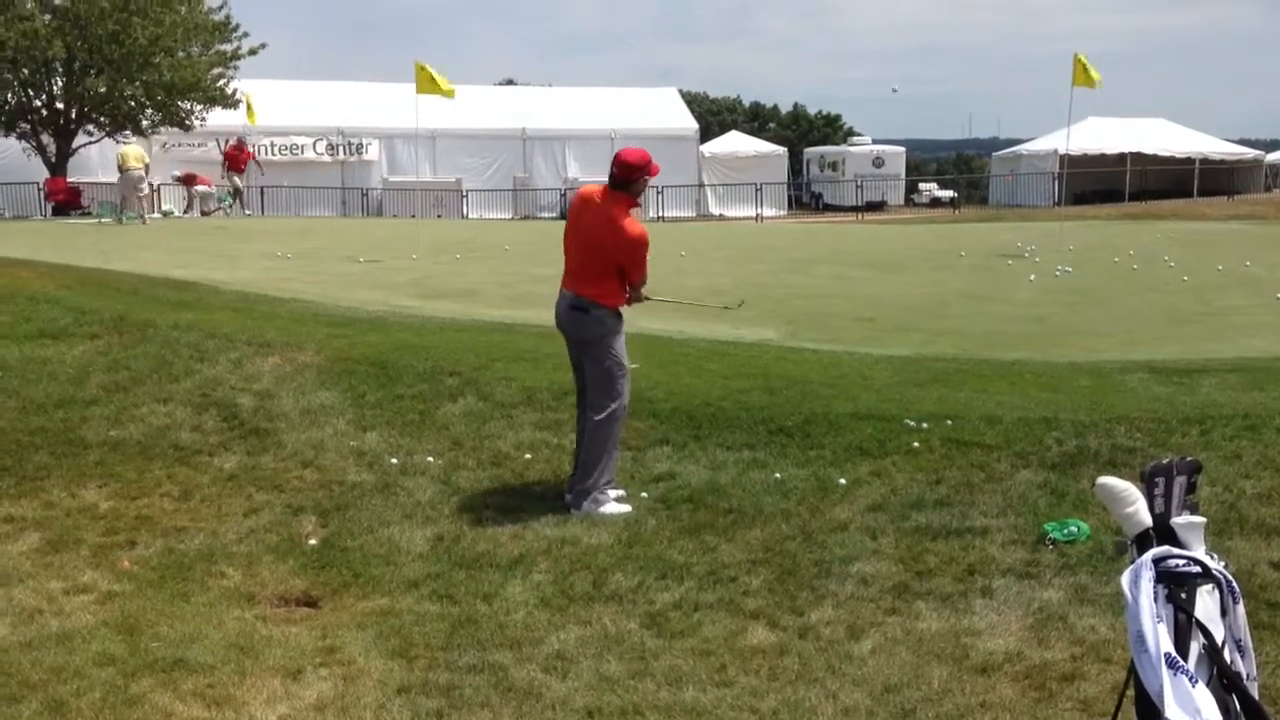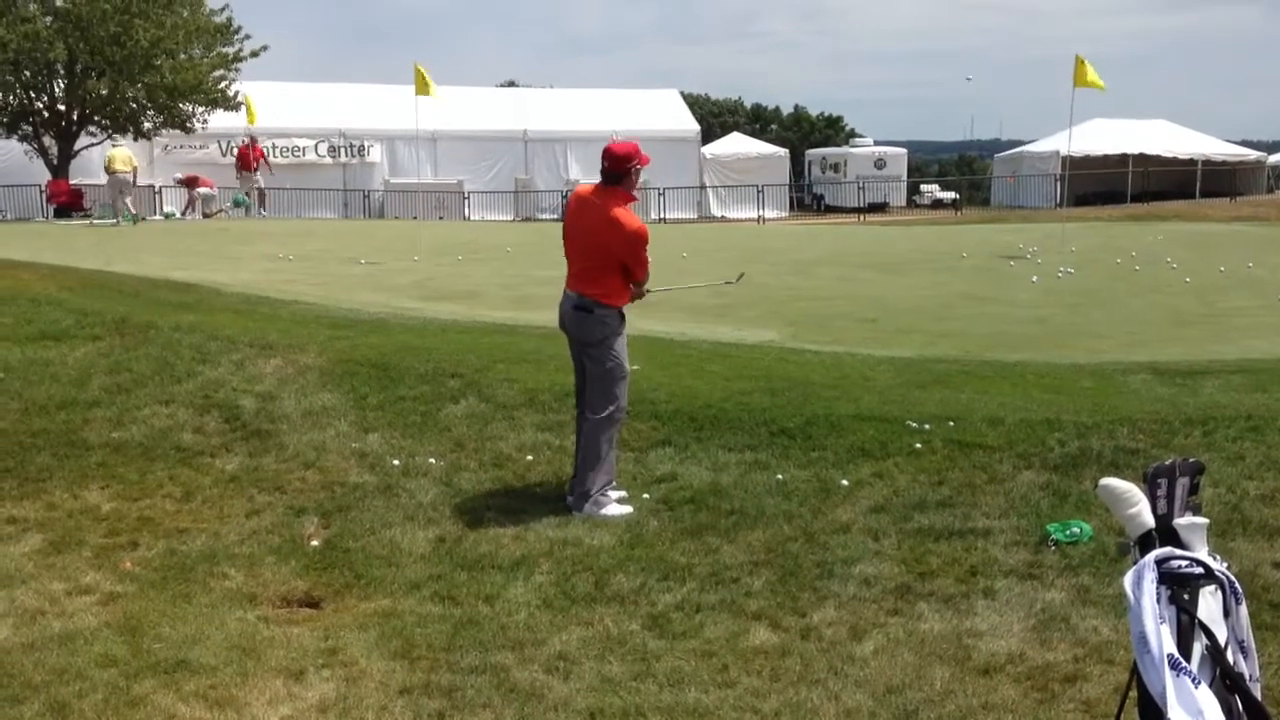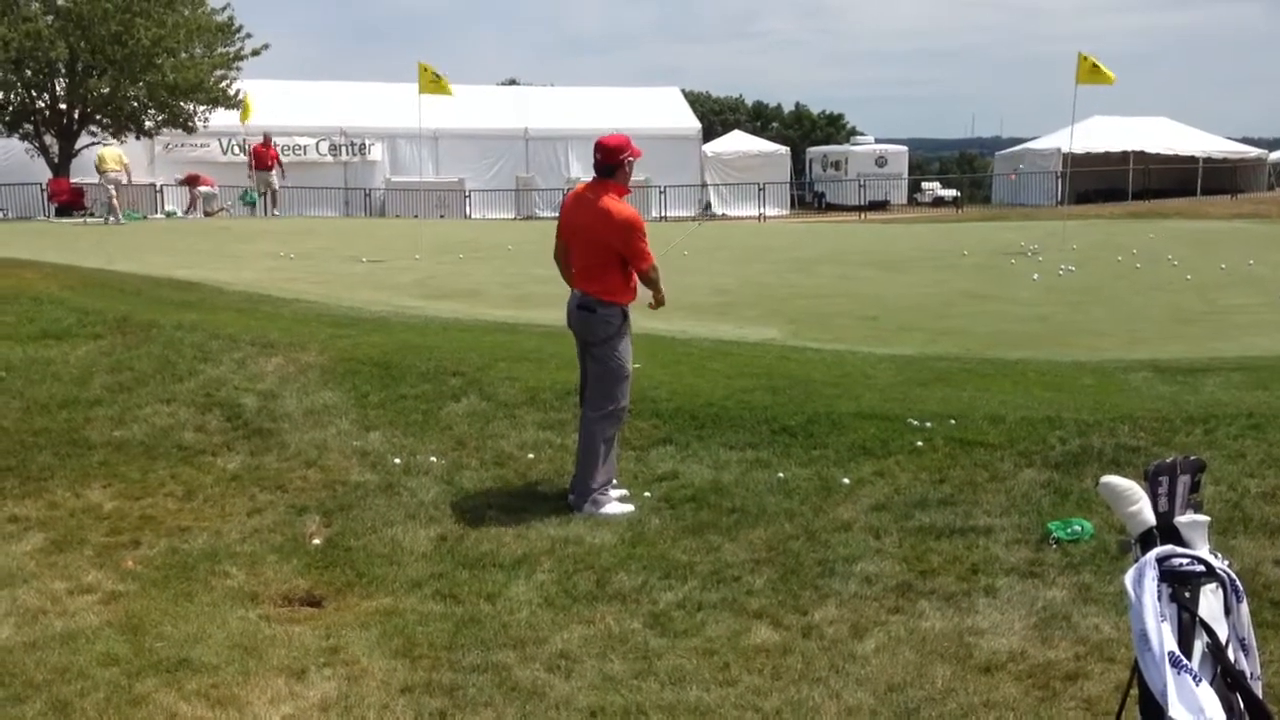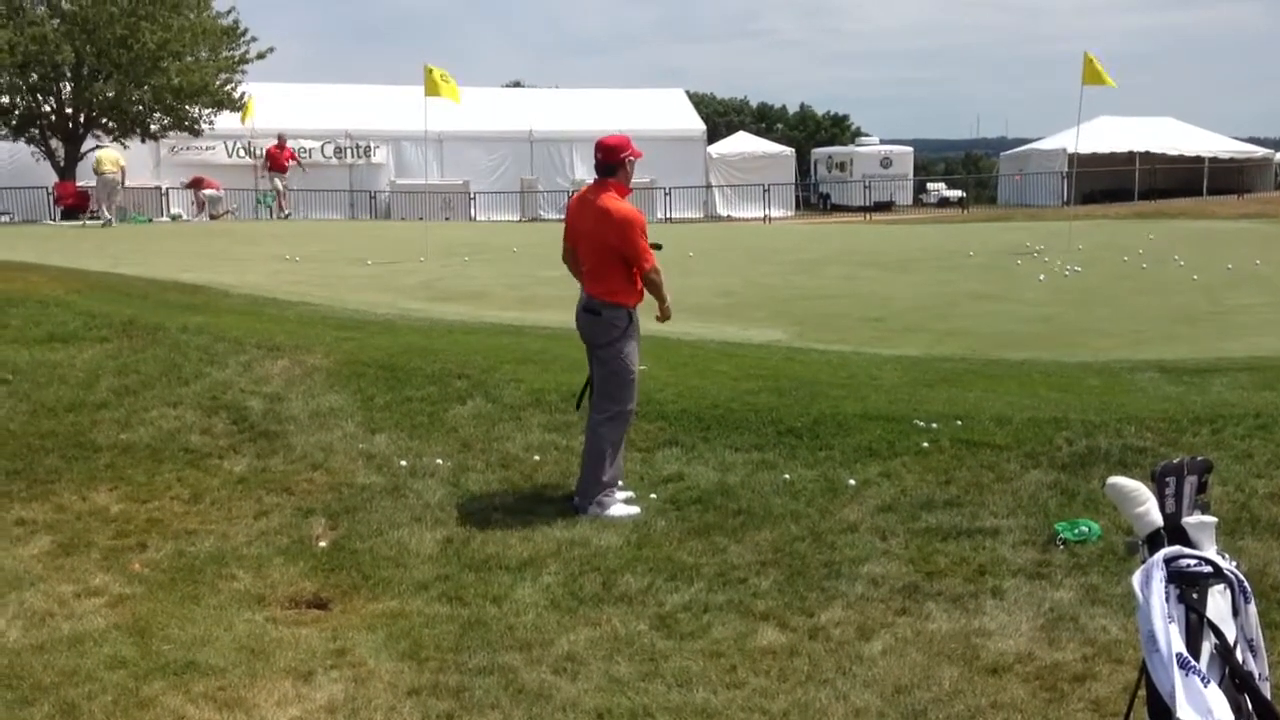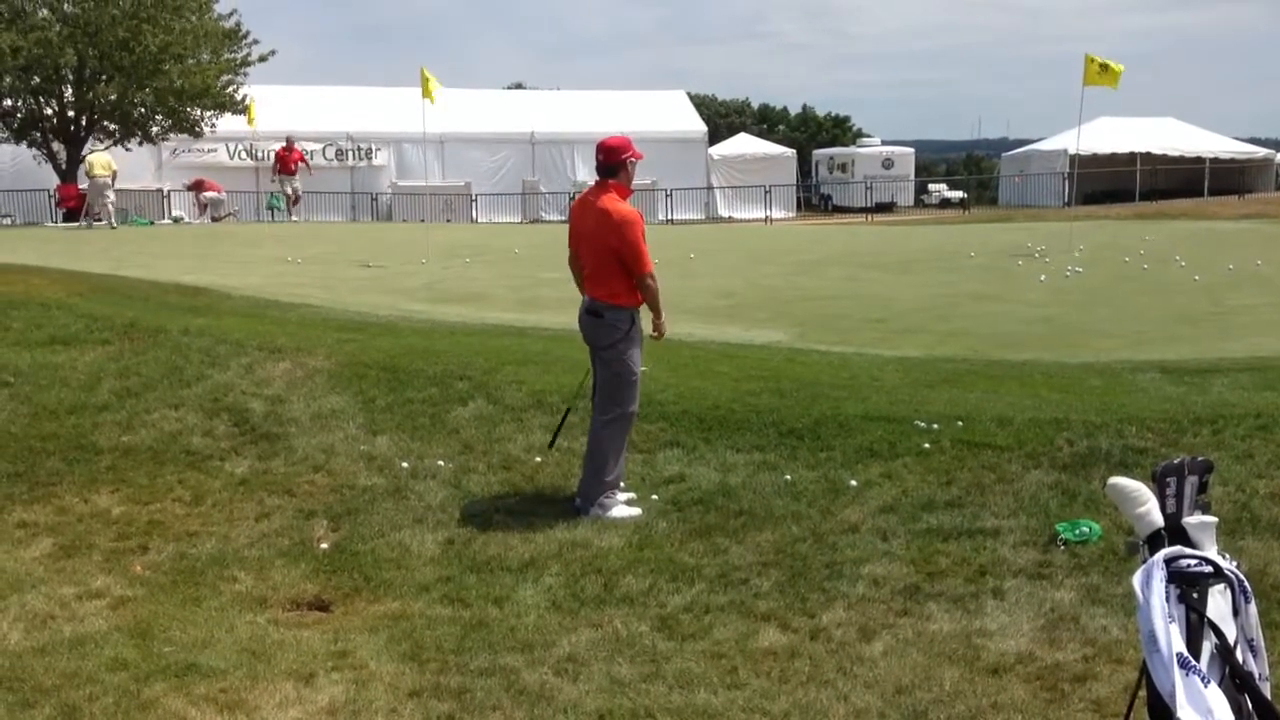
dt=0.3s
person 1, frame 1
left shoulder: (583, 197)
right shoulder: (632, 233)
right elbow: (637, 283)
right wrist: (634, 294)
left hip: (568, 305)
right hip: (596, 317)
left knee: (592, 401)
right knee: (611, 404)
left ankle: (586, 481)
right ankle: (587, 495)
person 1, frame 2
left shoulder: (577, 198)
right shoulder: (631, 226)
right elbow: (640, 278)
right wrist: (634, 289)
left hip: (572, 305)
right hip: (601, 316)
left knee: (590, 402)
right knee: (608, 407)
left ankle: (590, 482)
right ankle: (589, 497)
person 1, frame 3
left shoulder: (573, 198)
right shoulder: (624, 216)
left elbow: (561, 254)
right elbow: (647, 270)
right wrist: (659, 294)
left hip: (580, 306)
right hip: (606, 315)
left knee: (595, 401)
right knee: (608, 406)
left ankle: (594, 480)
right ankle: (589, 495)
person 1, frame 4
left shoulder: (579, 202)
right shoulder: (624, 214)
left elbow: (569, 257)
right elbow: (648, 272)
right wrist: (664, 303)
left hip: (590, 307)
right hip: (614, 317)
left knee: (604, 403)
right knee: (615, 408)
left ankle: (601, 483)
right ankle: (594, 497)
person 1, frame 5
left shoulder: (582, 204)
right shoulder: (624, 215)
right elbow: (645, 277)
right wrist: (658, 317)
left hip: (593, 311)
right hip: (617, 318)
left knee: (608, 404)
right knee: (617, 409)
left ankle: (603, 484)
right ankle: (596, 498)
